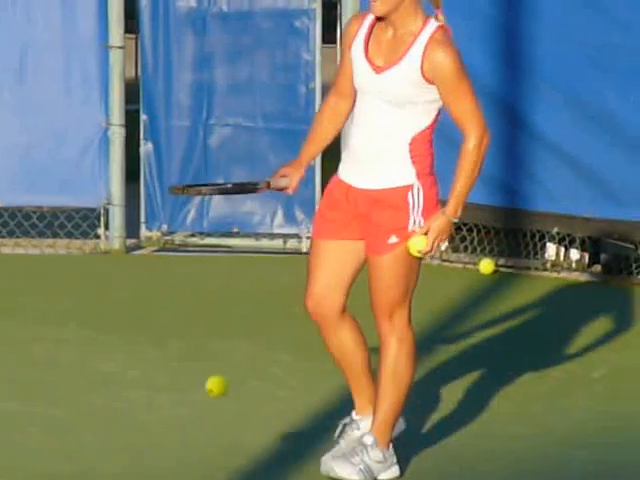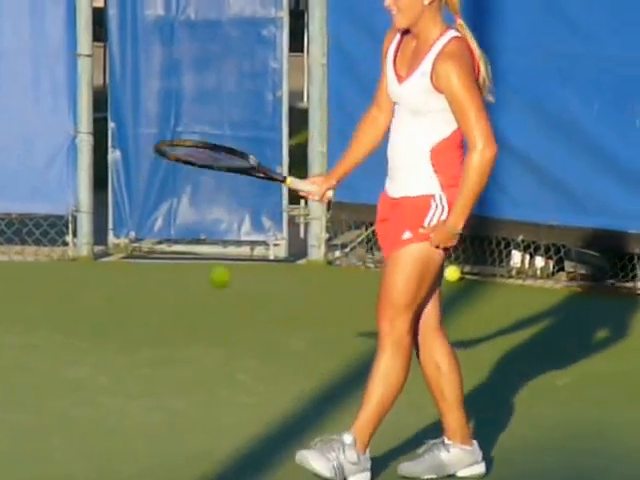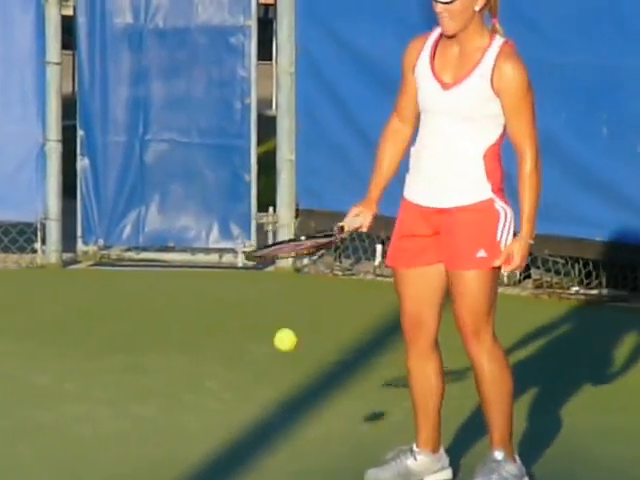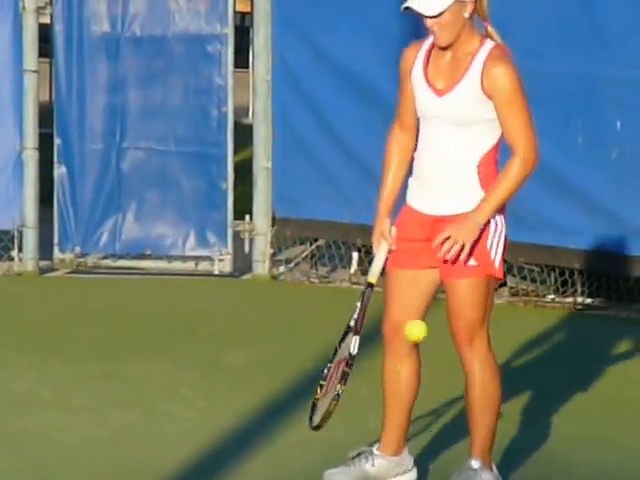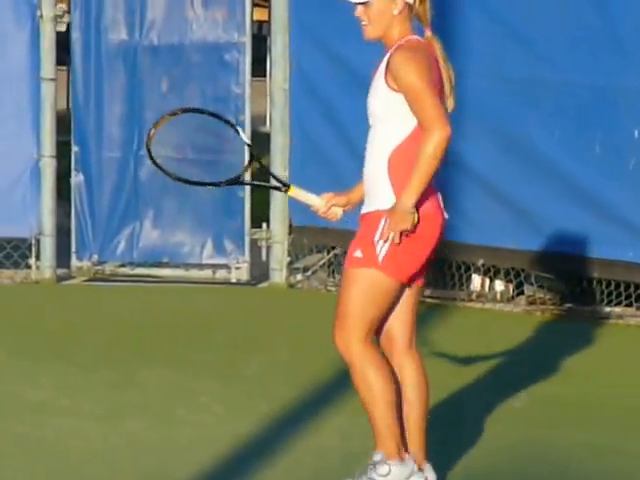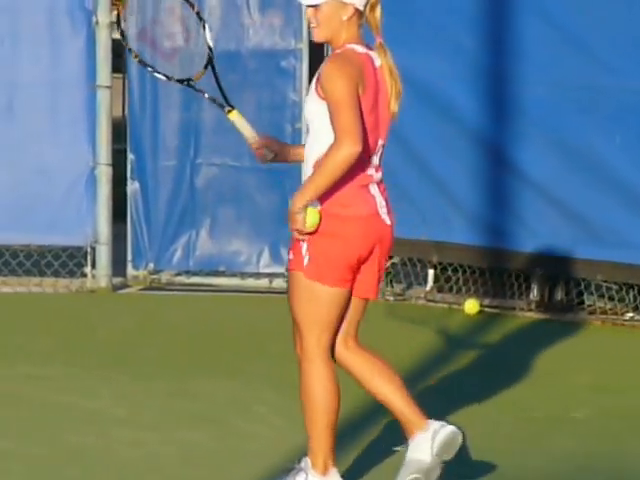
dt=0.7s
person 1, frame 1
left shoulder: (437, 50)
left elbow: (477, 134)
left wrist: (452, 210)
right wrist: (302, 161)
left hip: (402, 196)
right hip: (348, 188)
left knee: (391, 319)
right knee: (321, 303)
right ankle: (368, 411)
person 1, frame 2
left shoulder: (450, 61)
right shoulder: (395, 42)
left elbow: (484, 147)
left wrist: (457, 221)
right wrist: (335, 175)
left hip: (433, 205)
right hip: (398, 199)
left knee: (392, 325)
right knee: (423, 325)
person 1, frame 3
left shoulder: (505, 64)
right shoulder: (420, 49)
left elbow: (528, 154)
left wrist: (526, 233)
right wrist: (372, 198)
left hip: (475, 210)
right hip: (418, 209)
left knee: (476, 336)
right knee: (416, 333)
person 1, frame 4
left shoulder: (496, 67)
right shoulder: (415, 57)
left elbow: (525, 153)
left wrist: (476, 219)
right wrist: (384, 210)
left hip: (470, 220)
right hip: (419, 215)
left knee: (470, 343)
right knee: (395, 331)
person 1, frame 5
left shoulder: (407, 56)
right shoulder: (408, 58)
left elbow: (438, 131)
left wrist: (406, 202)
right wrist: (354, 195)
left hip: (399, 221)
right hip: (388, 217)
left knee: (351, 338)
right knee: (396, 345)
person 1, frame 6
left shoulder: (339, 65)
right shoulder: (380, 65)
left elbow: (349, 146)
left wrist: (300, 200)
right wrist: (287, 151)
left hip: (332, 220)
right hip: (373, 218)
left knee: (311, 349)
right knee: (340, 347)
right ankle: (424, 430)
